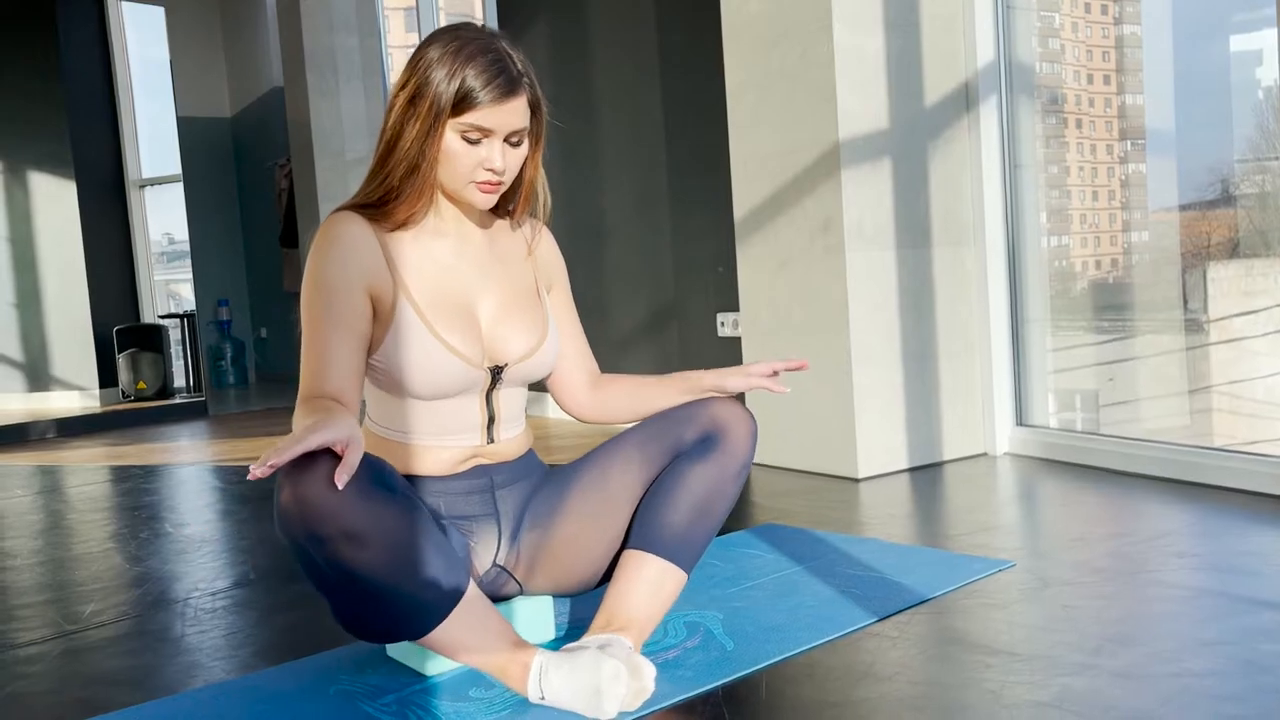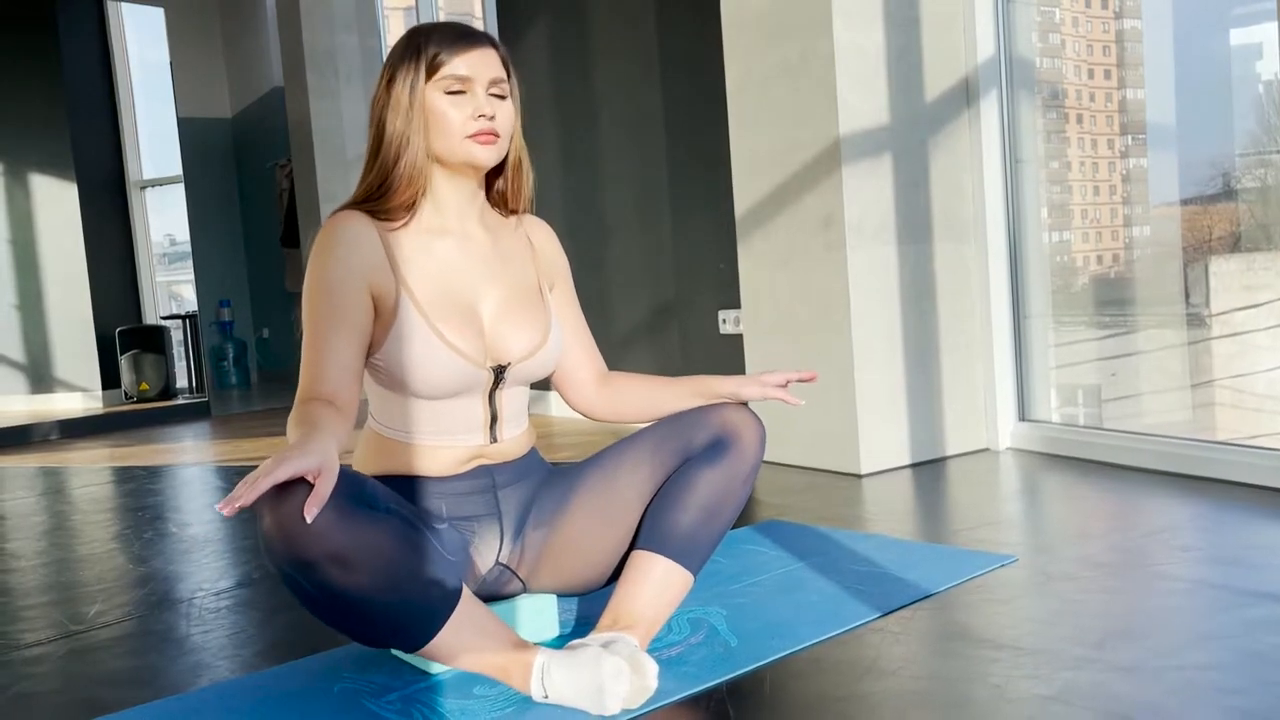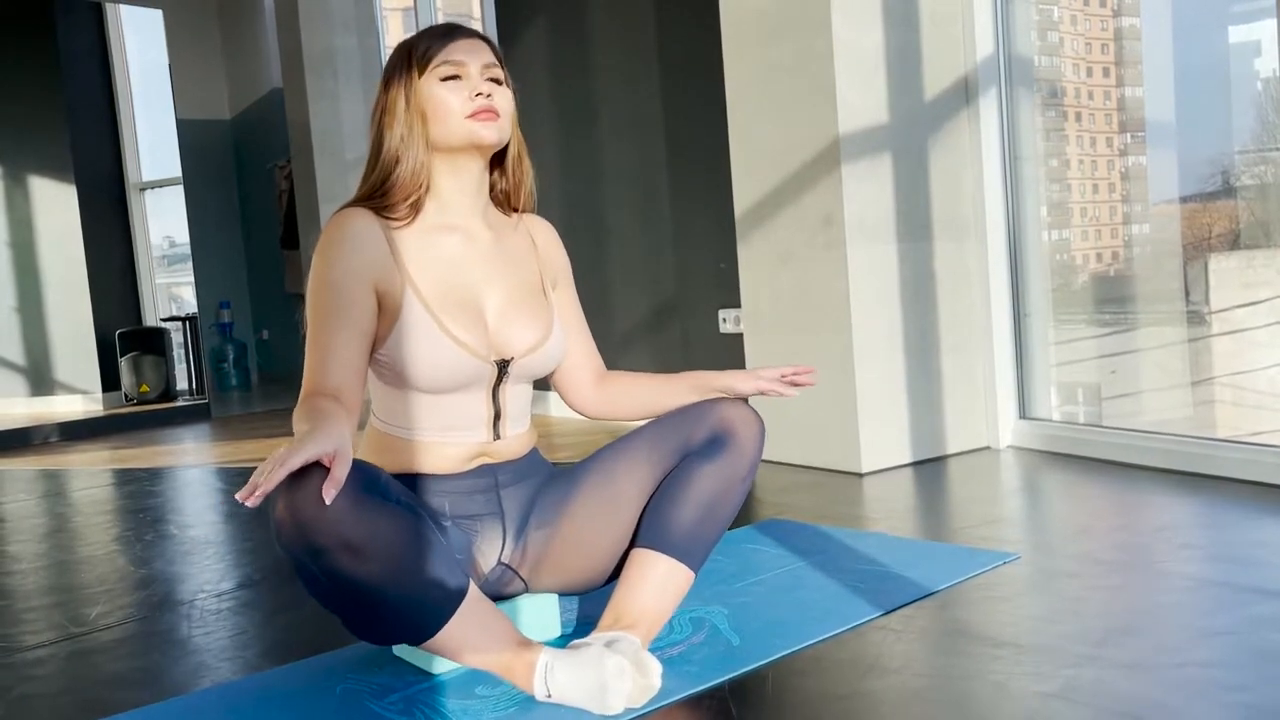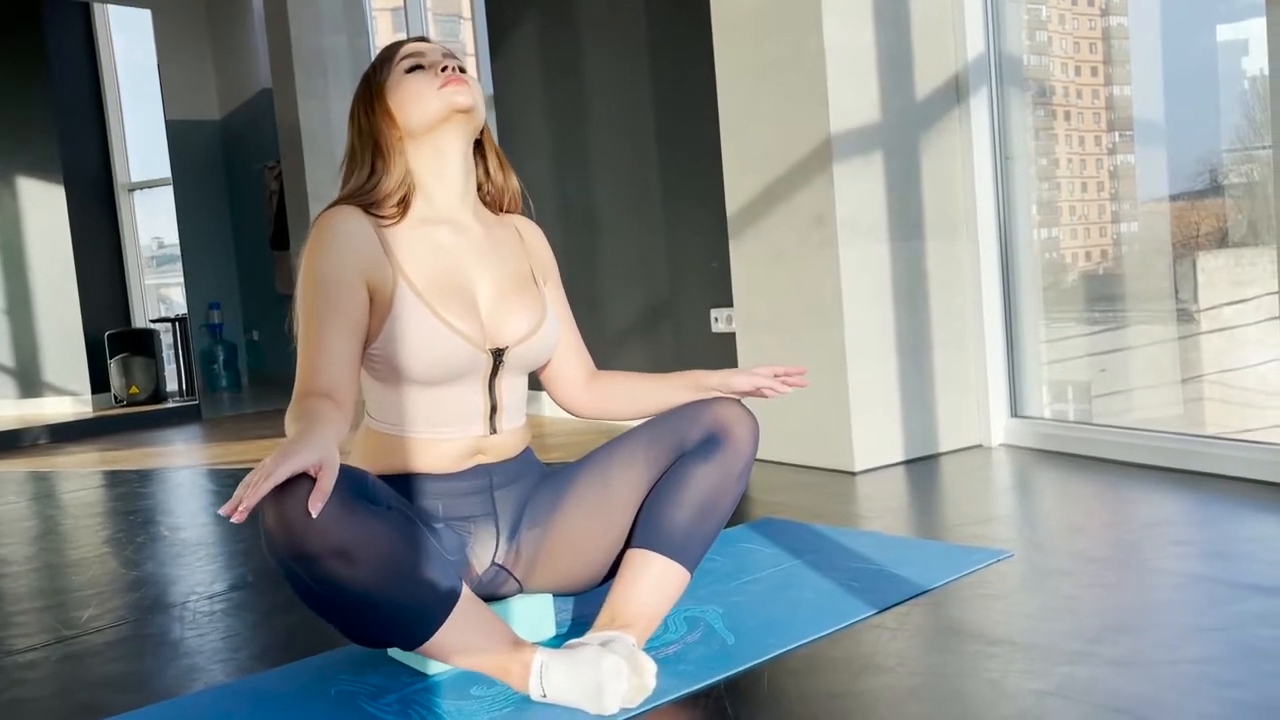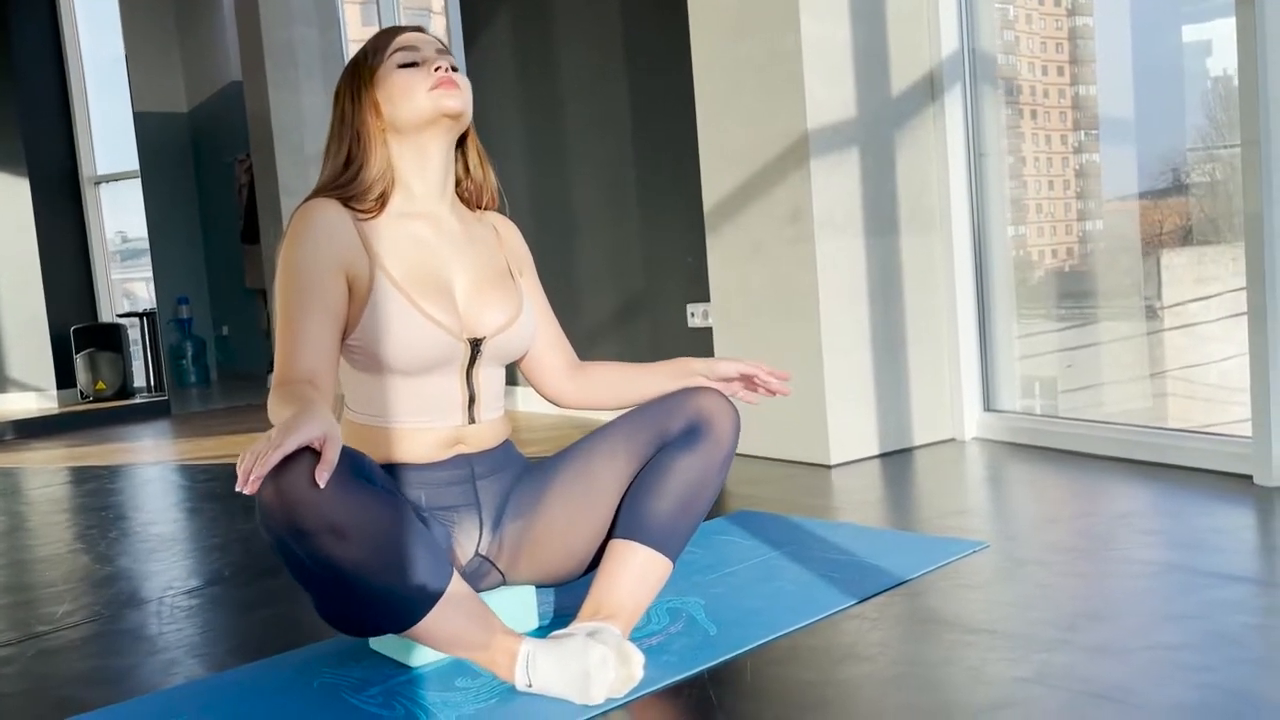
dt=0.7s
person 1, frame 1
left shoulder: (531, 243)
right shoulder: (356, 242)
left elbow: (585, 392)
right elbow: (324, 399)
left wrist: (710, 379)
right wrist: (333, 427)
left hip: (527, 512)
right hip: (411, 531)
left knee: (721, 426)
right knee: (317, 490)
left ankle: (611, 648)
person 1, frame 2
left shoulder: (533, 240)
right shoulder: (358, 240)
left elbow: (593, 388)
right elbow: (325, 398)
left wrist: (724, 385)
right wrist: (317, 442)
left hip: (528, 508)
right hip: (413, 527)
left knee: (730, 431)
right knee: (300, 515)
left ankle: (616, 645)
person 1, frame 3
left shoulder: (535, 239)
right shoulder: (363, 238)
left elbow: (591, 387)
right elbow: (328, 396)
left wrist: (721, 379)
right wrist: (325, 431)
left hip: (529, 508)
right hip: (413, 529)
left knee: (729, 424)
right knee: (314, 499)
left ankle: (618, 645)
person 1, frame 4
left shoulder: (523, 238)
right shoulder: (352, 233)
left elbow: (581, 387)
right elbow: (322, 394)
left wrist: (714, 379)
right wrist: (315, 433)
left hip: (524, 507)
right hip: (409, 529)
left knee: (724, 425)
right knee: (302, 509)
left ankle: (614, 643)
person 1, frame 5
left shoulder: (498, 235)
right shoulder: (331, 227)
left elbow: (563, 377)
right elbow: (299, 383)
left wrist: (692, 367)
right wrist: (309, 415)
left hip: (507, 502)
right hip: (391, 522)
left knee: (704, 411)
right knee: (301, 483)
left ankle: (600, 634)
right ankle: (516, 657)
